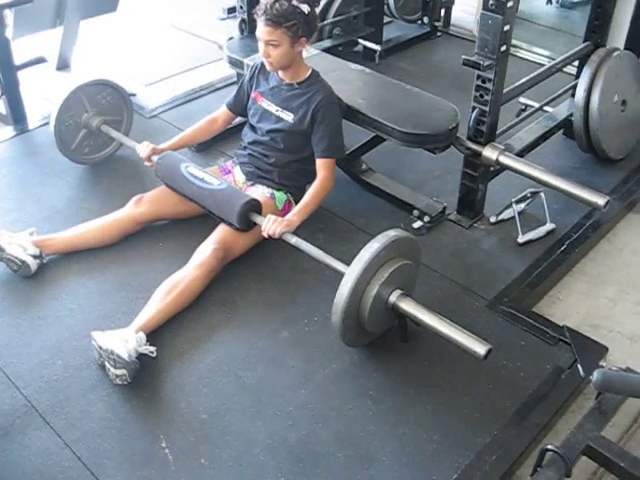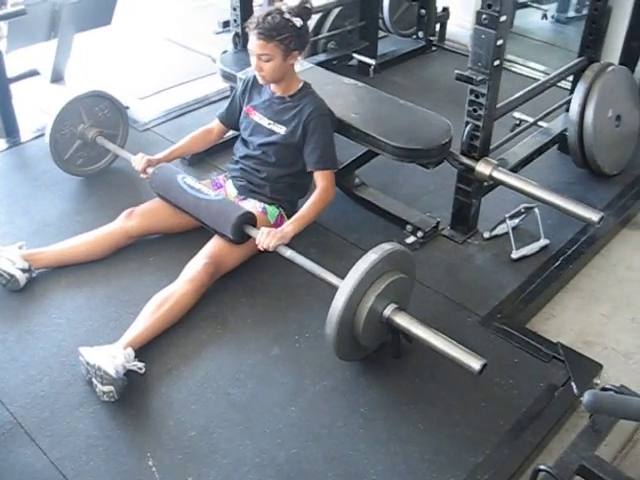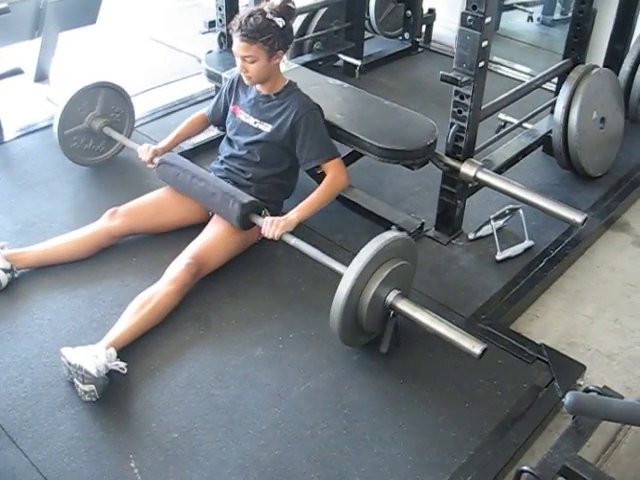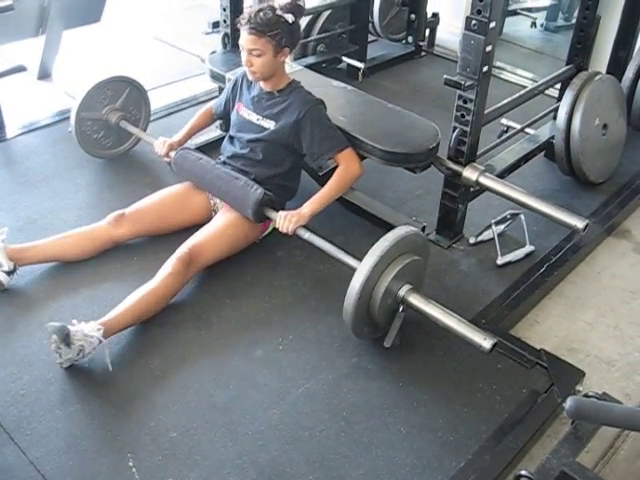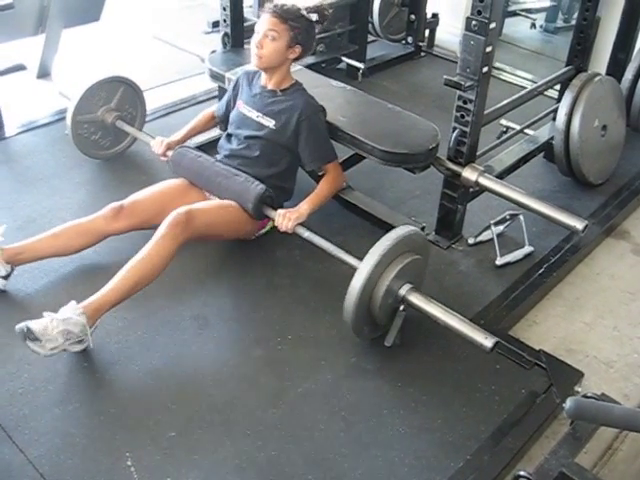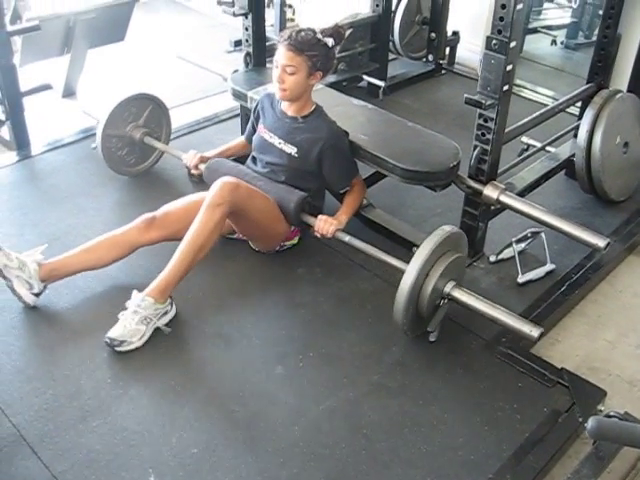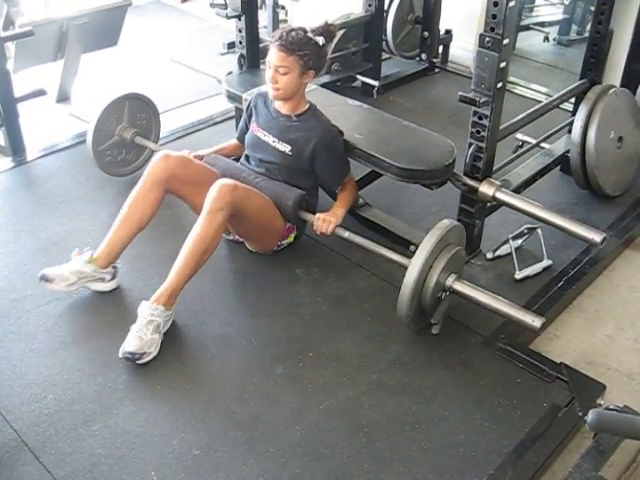
dt=0.5s
person 1, frame 1
left shoulder: (321, 100)
right shoulder: (259, 72)
left elbow: (325, 175)
right elbow: (220, 119)
left wrist: (293, 218)
right wrist: (164, 148)
left hip: (273, 191)
right hip: (236, 169)
left knee: (212, 252)
right knee: (142, 205)
left ankle: (131, 339)
right ankle: (33, 247)
person 1, frame 2
left shoulder: (312, 112)
right shoulder: (251, 85)
left elbow: (325, 187)
right elbow: (213, 131)
left wrist: (288, 230)
right wrist: (159, 159)
left hip: (266, 205)
right hip: (227, 184)
left knee: (203, 267)
right knee: (132, 219)
left ankle: (119, 355)
person 1, frame 3
left shoulder: (300, 110)
right shoulder: (238, 84)
left elbow: (337, 176)
right elbow: (205, 118)
left wrist: (291, 219)
right wrist: (163, 147)
left hip: (253, 204)
right hip: (214, 182)
left knee: (186, 268)
right knee: (116, 218)
left ankle: (102, 355)
person 1, frame 4
left shoulder: (304, 108)
right shoulder: (243, 82)
left elbow: (351, 165)
right elbow: (212, 110)
left wrist: (304, 211)
right wrist: (177, 140)
left knee: (185, 258)
right knee: (121, 222)
left ankle: (92, 334)
person 1, frame 5
left shoulder: (303, 109)
right shoulder: (246, 80)
left elbow: (334, 174)
right elbow: (216, 114)
left wrist: (300, 211)
right wrist: (175, 140)
left knee: (179, 222)
right knee: (118, 213)
left ankle: (80, 319)
person 1, frame 6
left shoulder: (326, 135)
right shoulder: (266, 103)
left elbow: (356, 186)
left wrist: (338, 219)
right wrist: (207, 156)
left hip: (280, 224)
right hip: (237, 206)
left knee: (226, 188)
right knee: (149, 226)
left ankle: (155, 301)
right ankle: (38, 274)
person 1, frame 7
left shoulder: (320, 134)
right shoulder: (259, 102)
left elbow: (348, 185)
left wrist: (336, 213)
right wrist: (204, 155)
left hip: (275, 225)
right hip: (235, 205)
left knee: (224, 190)
right knee: (166, 162)
left ankle: (160, 308)
right ankle: (99, 266)
